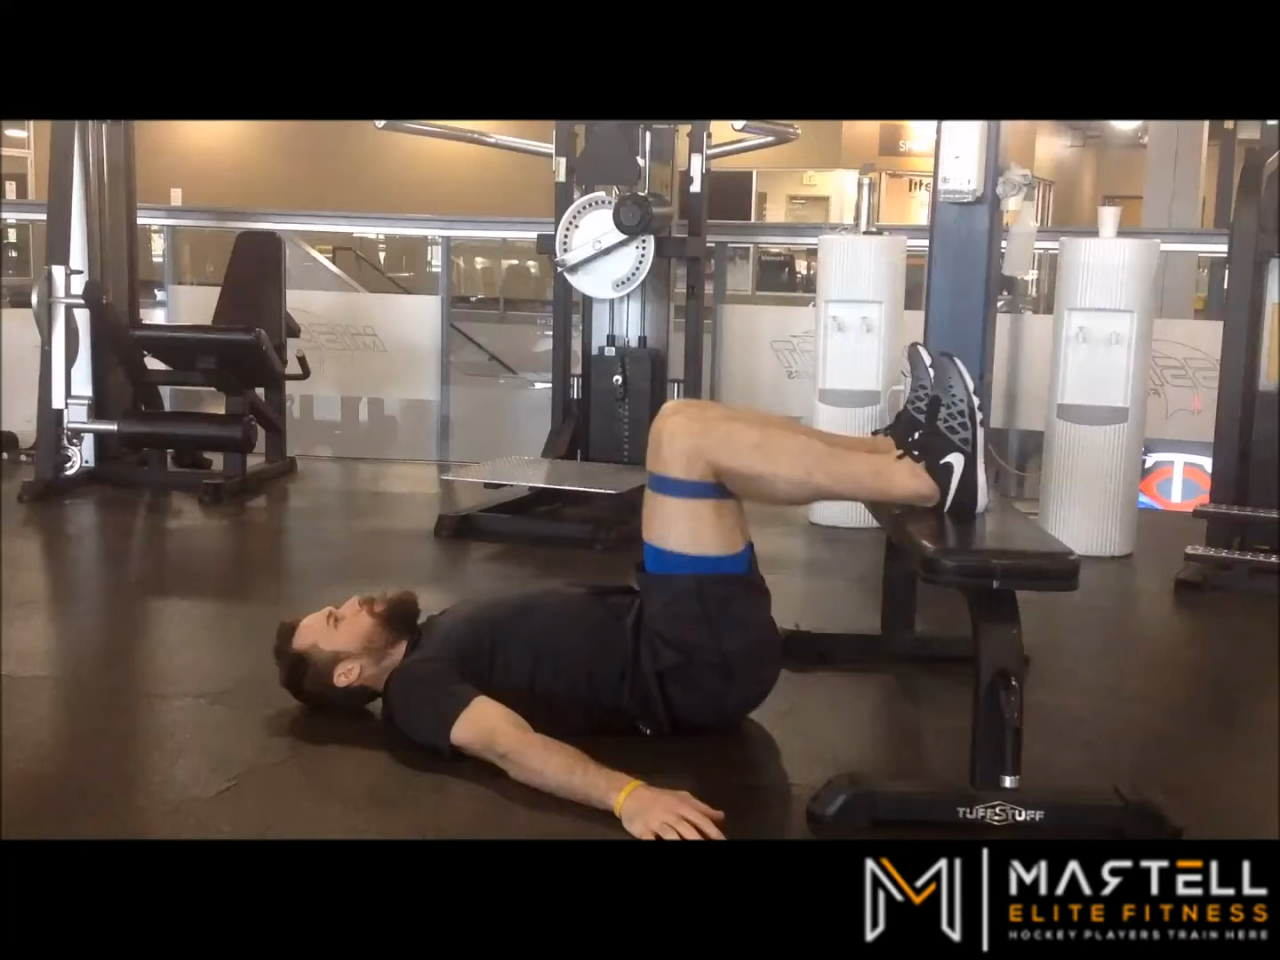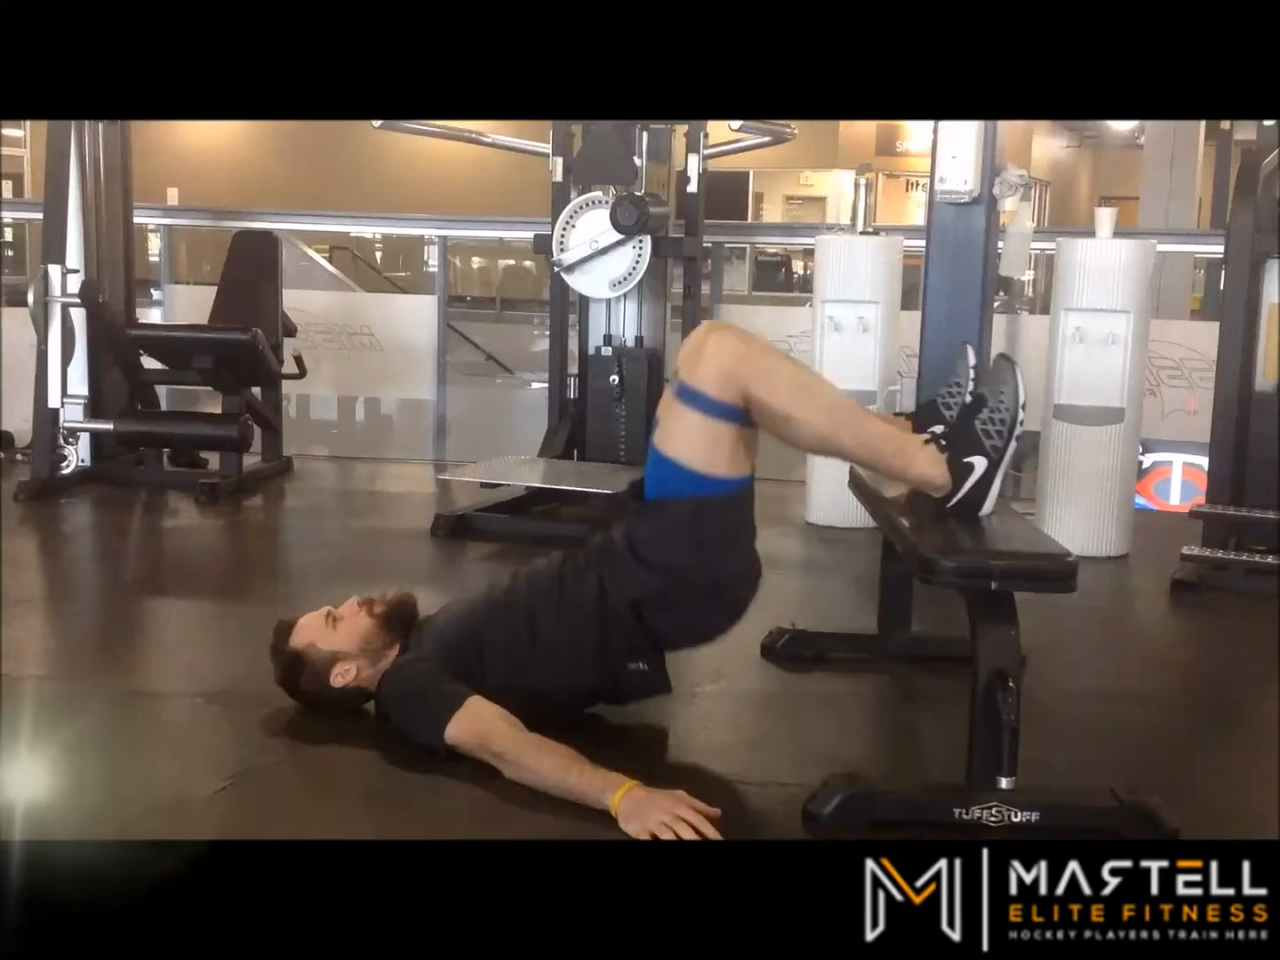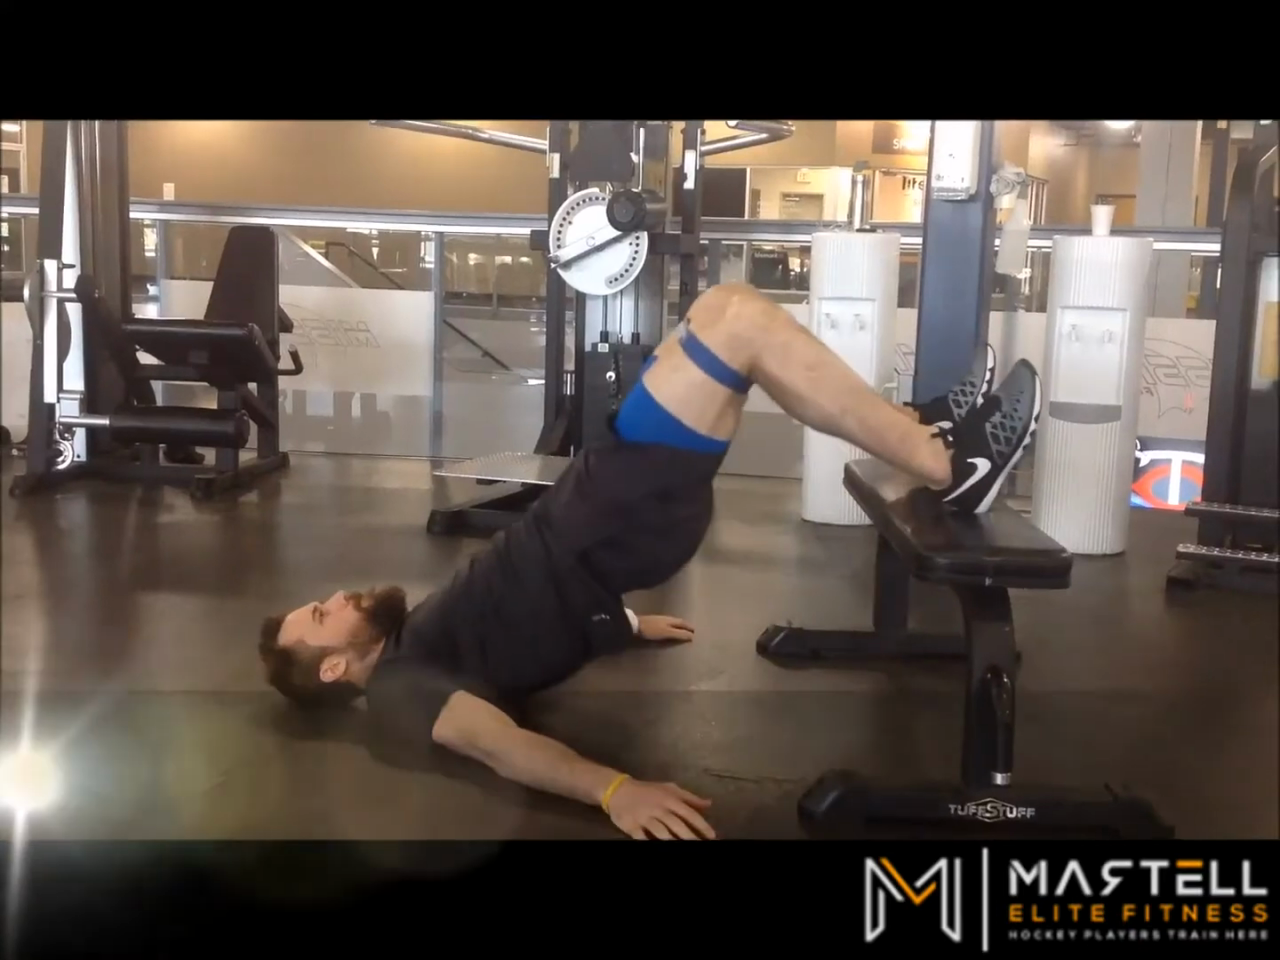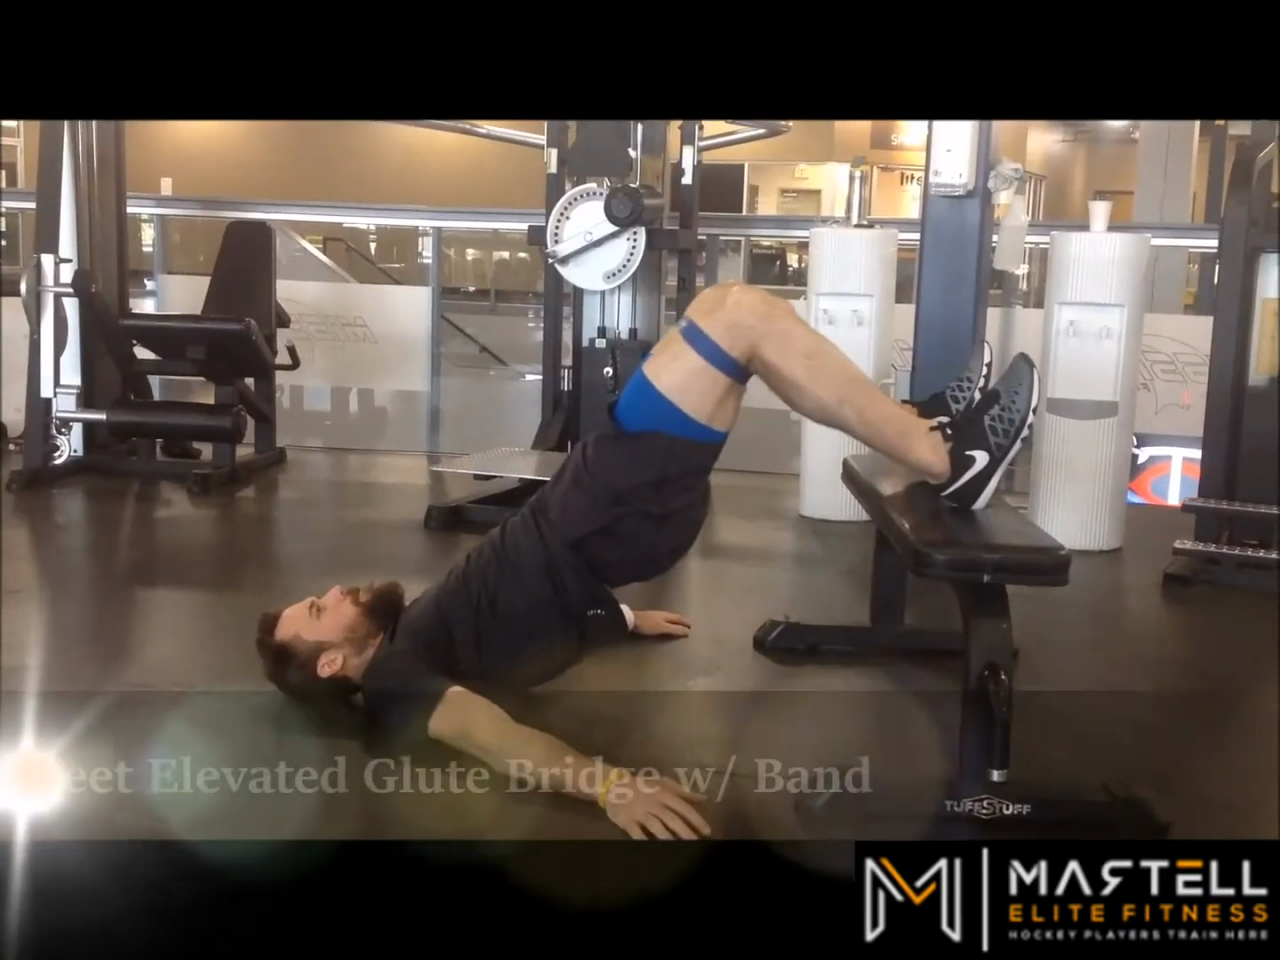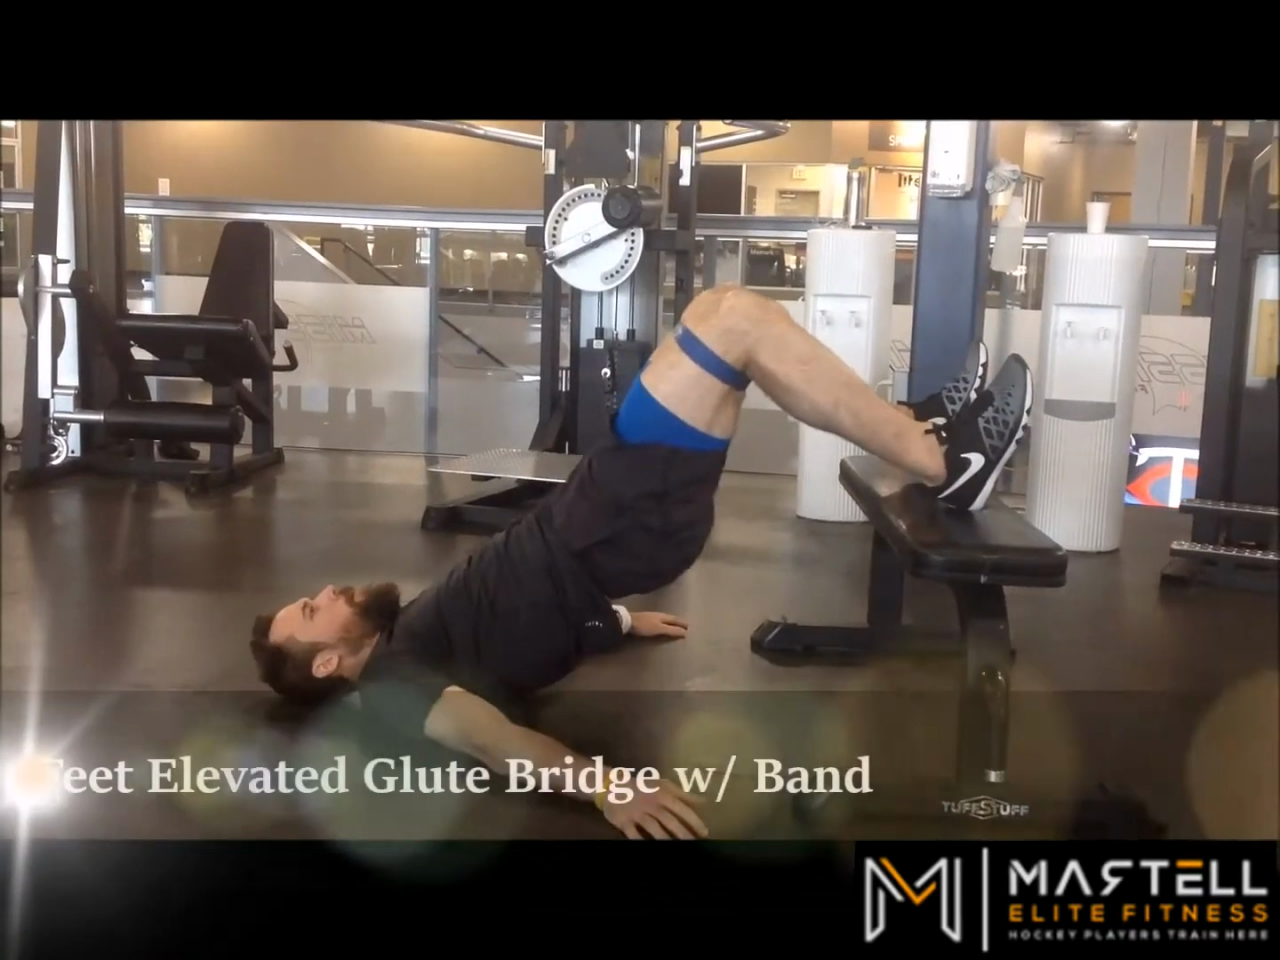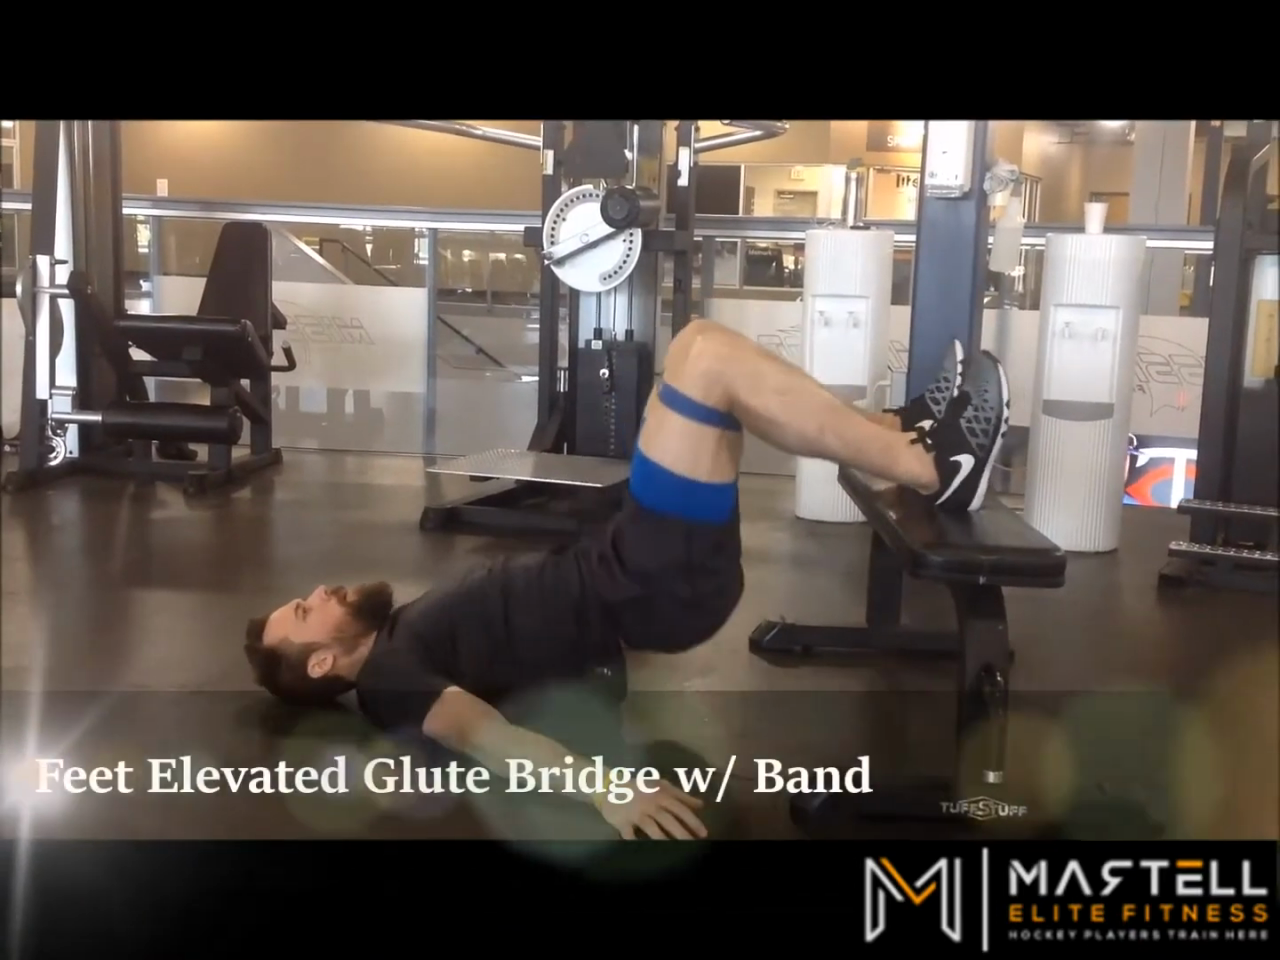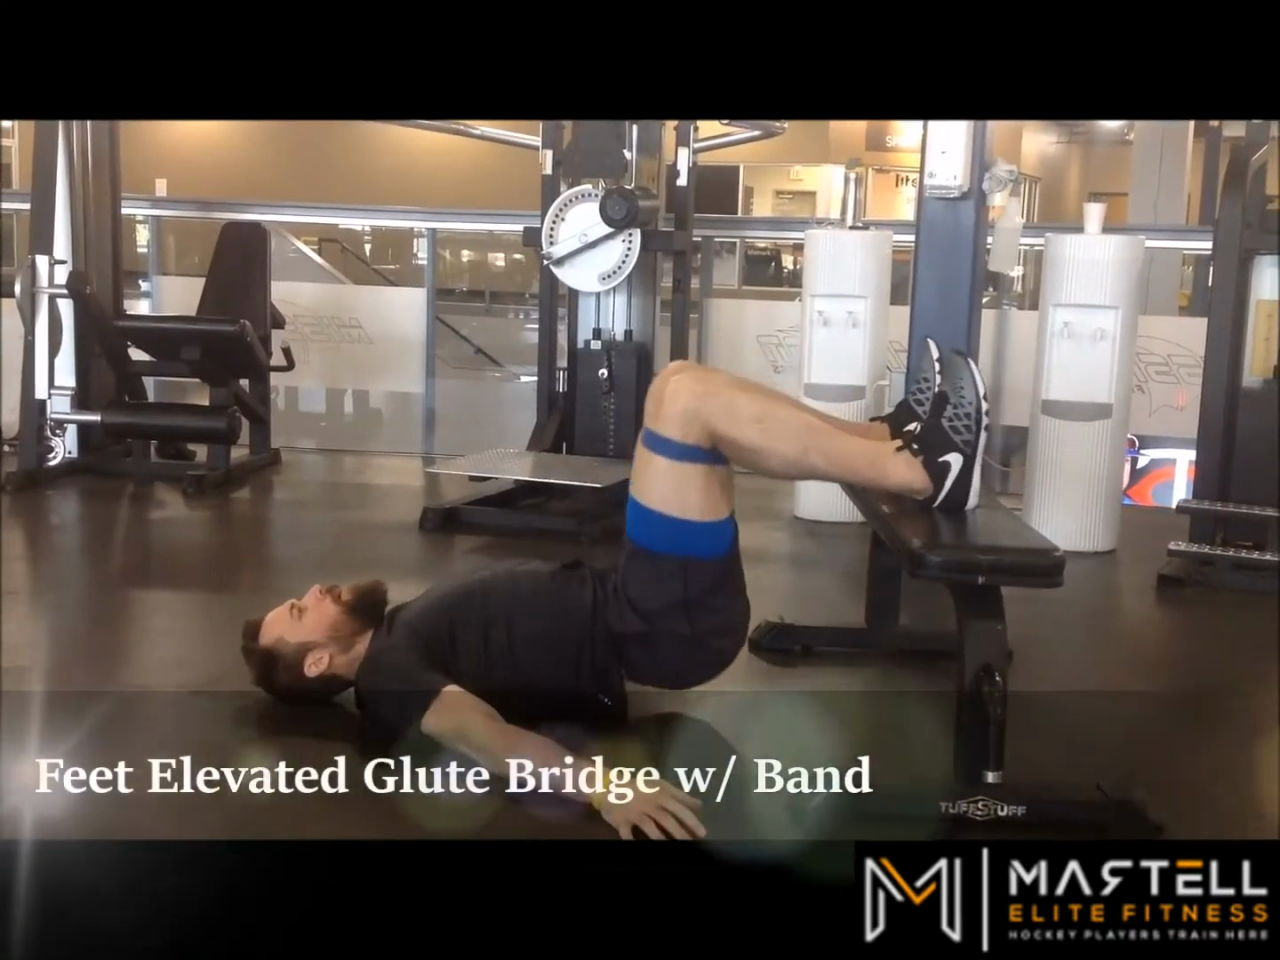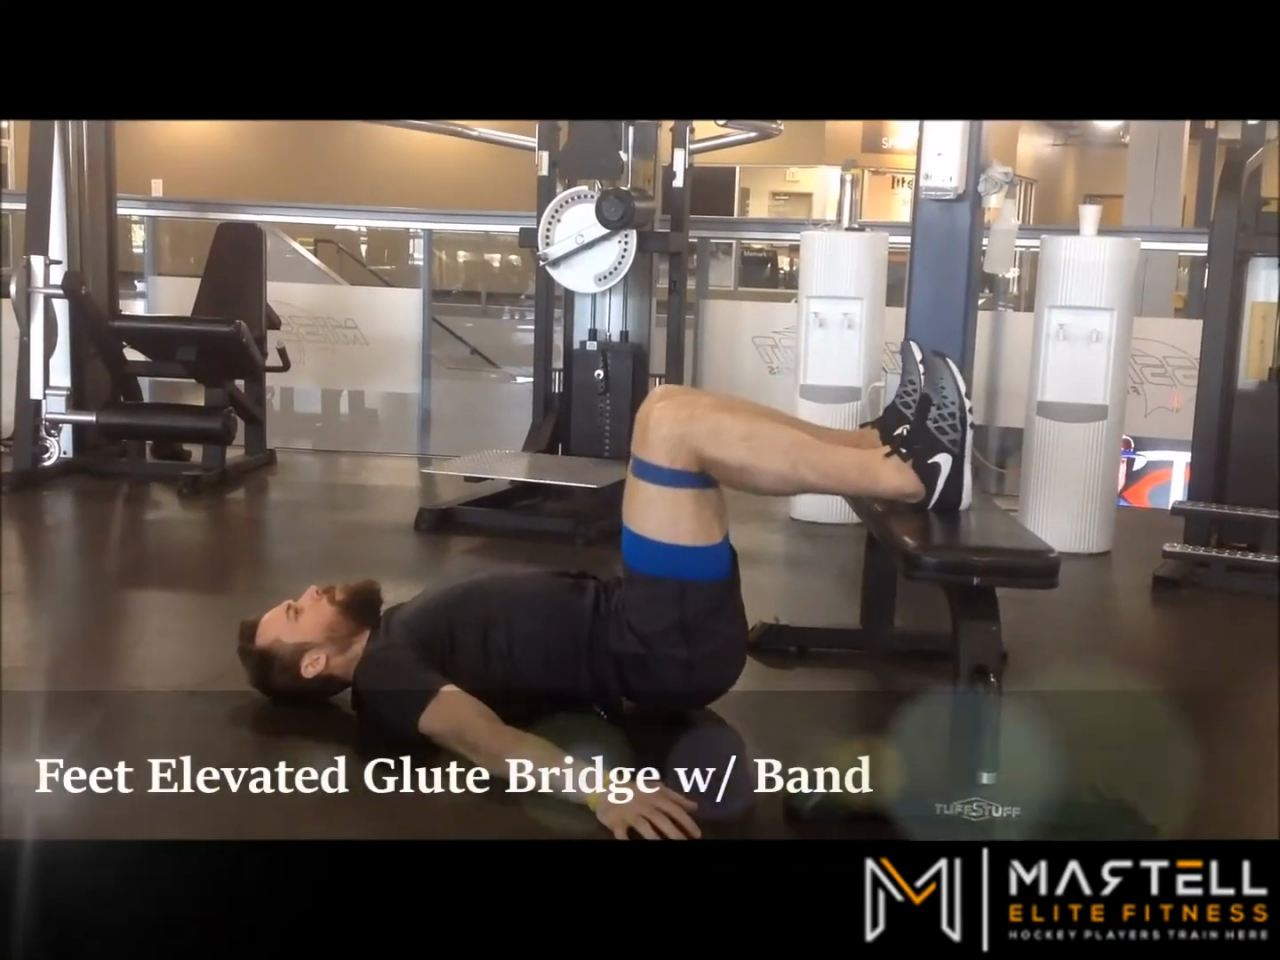
dt=0.4s
person 1, frame 1
left shoulder: (429, 641)
right shoulder: (416, 690)
right elbow: (513, 747)
right wrist: (627, 795)
left hip: (643, 634)
right hip: (694, 670)
left knee: (693, 437)
right knee: (685, 432)
left ankle: (901, 449)
right ankle: (935, 480)
person 1, frame 2
left shoulder: (426, 641)
right shoulder: (409, 688)
right elbow: (505, 746)
right wrist: (622, 795)
left hip: (632, 585)
right hip: (665, 583)
left knee: (719, 357)
right knee: (718, 354)
left ankle: (917, 438)
right ankle: (947, 471)
person 1, frame 3
left shoulder: (412, 640)
right shoulder: (397, 685)
right elbow: (493, 742)
right wrist: (614, 790)
left hip: (591, 523)
right hip: (617, 522)
left knee: (729, 308)
right knee: (740, 323)
left ankle: (924, 432)
right ankle: (949, 467)
person 1, frame 4
left shoulder: (407, 636)
right shoulder: (393, 681)
right elbow: (490, 736)
right wrist: (605, 783)
left hip: (587, 520)
right hip: (615, 514)
left knee: (734, 314)
right knee: (738, 311)
left ankle: (923, 426)
right ankle: (946, 459)
person 1, frame 5
left shoulder: (404, 634)
right shoulder: (390, 680)
right elbow: (486, 736)
right wrist: (604, 785)
left hip: (596, 528)
right hip: (623, 526)
left knee: (728, 316)
right knee: (733, 316)
left ankle: (921, 427)
right ankle: (943, 461)
person 1, frame 6
left shoulder: (403, 634)
right shoulder: (391, 680)
right elbow: (485, 736)
right wrist: (600, 786)
left hip: (620, 578)
right hip: (656, 587)
left knee: (707, 357)
right knee: (705, 356)
left ankle: (910, 432)
right ankle: (936, 468)
person 1, frame 7
left shoulder: (402, 632)
right shoulder: (389, 677)
right elbow: (483, 734)
right wrist: (598, 784)
left hip: (624, 602)
right hip: (665, 626)
left knee: (689, 397)
right knee: (683, 394)
left ankle: (896, 436)
right ankle: (926, 472)
person 1, frame 8
left shoulder: (398, 632)
right shoulder: (385, 677)
right elbow: (478, 734)
right wrist: (593, 788)
left hip: (621, 615)
right hip: (660, 649)
left knee: (680, 417)
right knee: (670, 420)
left ankle: (883, 440)
right ankle: (919, 476)
